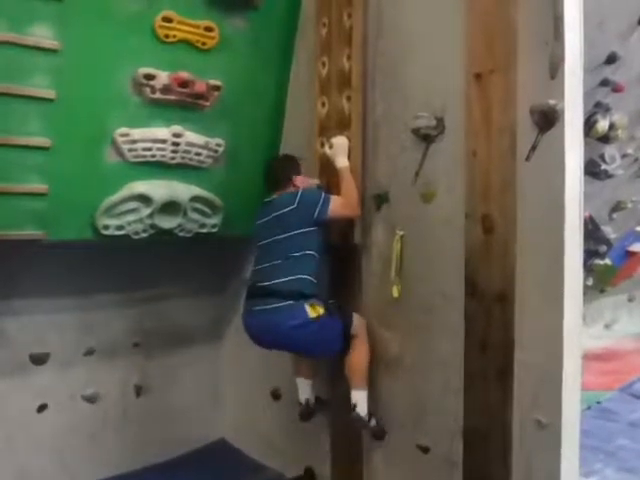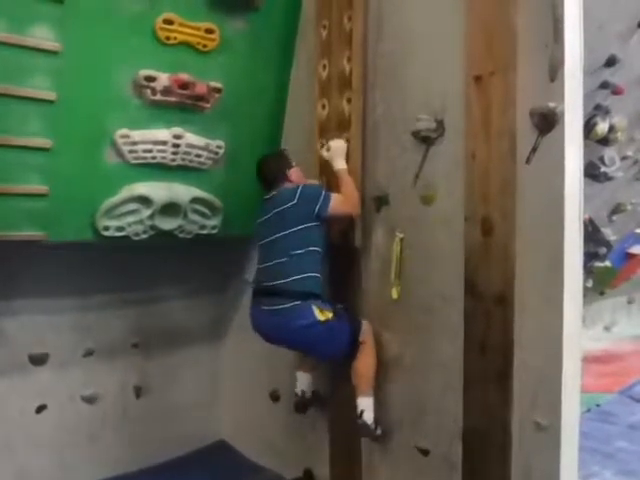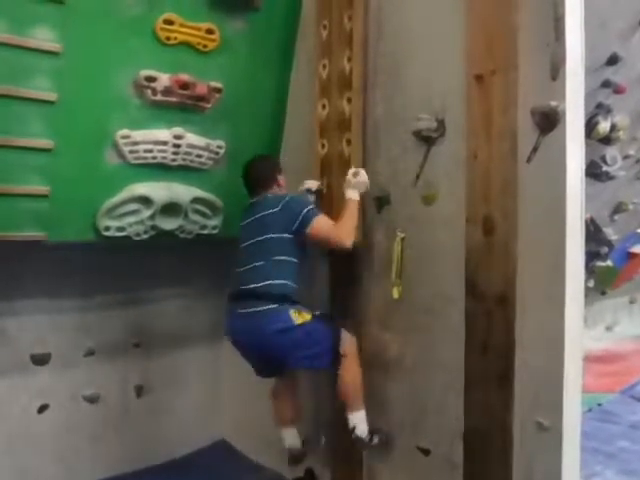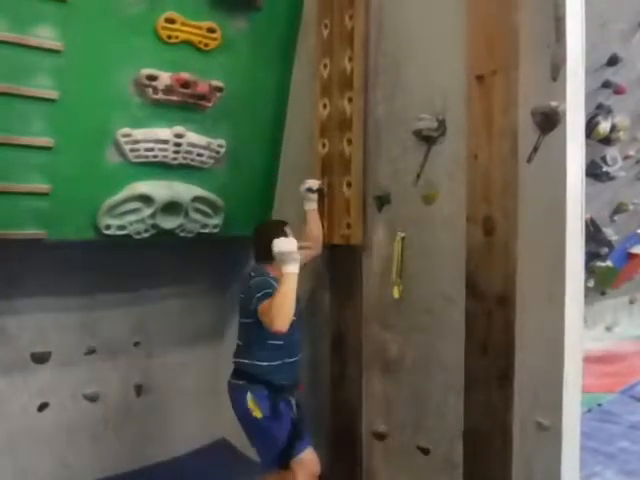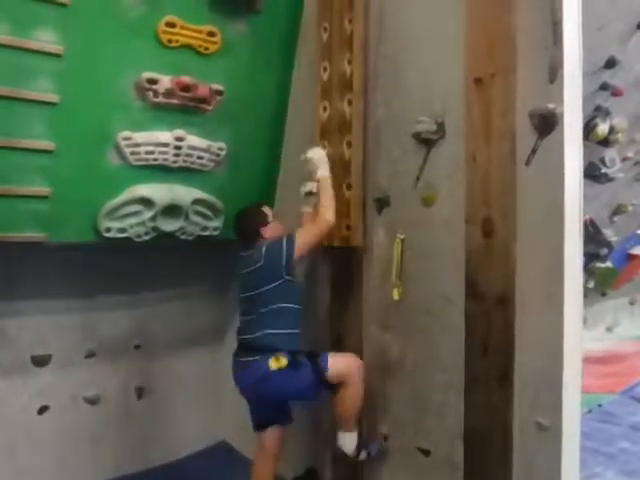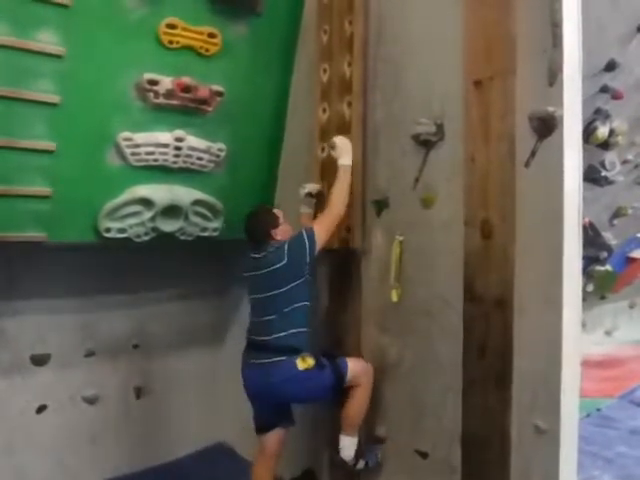
dt=0.4s
person 1, frame 1
left shoulder: (265, 213)
right shoulder: (303, 199)
right elbow: (352, 208)
left wrist: (314, 190)
right wrist: (341, 161)
left hip: (254, 318)
right hip: (287, 315)
left knee: (307, 335)
right knee: (357, 328)
left ankle: (306, 402)
right ankle: (360, 411)
person 1, frame 2
left shoulder: (266, 210)
right shoulder: (303, 195)
right elbow: (352, 206)
left wrist: (312, 189)
right wrist: (338, 162)
left hip: (262, 315)
right hip: (294, 312)
left knee: (313, 332)
right knee: (364, 334)
left ankle: (303, 393)
right ankle: (366, 415)
person 1, frame 3
left shoulder: (250, 217)
right shoulder: (290, 204)
right elbow: (343, 238)
left wrist: (306, 200)
right wrist: (352, 193)
left hip: (239, 320)
right hip: (273, 316)
left knee: (284, 377)
right knee: (346, 346)
left ankle: (293, 445)
right ankle: (360, 430)
person 1, frame 4
left shoulder: (269, 276)
right shoulder: (262, 286)
left elbow: (314, 245)
right elbow: (278, 323)
left wrist: (311, 204)
right wrist: (292, 268)
left hip: (272, 391)
right hip: (258, 394)
person 1, frame 5
left shoulder: (255, 260)
right shoulder: (270, 254)
left elbow: (305, 236)
right elbow: (326, 221)
left wrist: (308, 205)
right wrist: (322, 171)
left hip: (250, 368)
right hip: (269, 366)
left knee: (270, 446)
right knee: (350, 367)
right ankle: (348, 445)
person 1, frame 6
left shoulder: (256, 262)
right shoulder: (288, 255)
right elbow: (335, 213)
left wrist: (306, 207)
right wrist: (345, 160)
left hip: (255, 370)
right hip: (285, 370)
left knee: (269, 446)
right knee: (362, 372)
right ankle: (348, 450)
